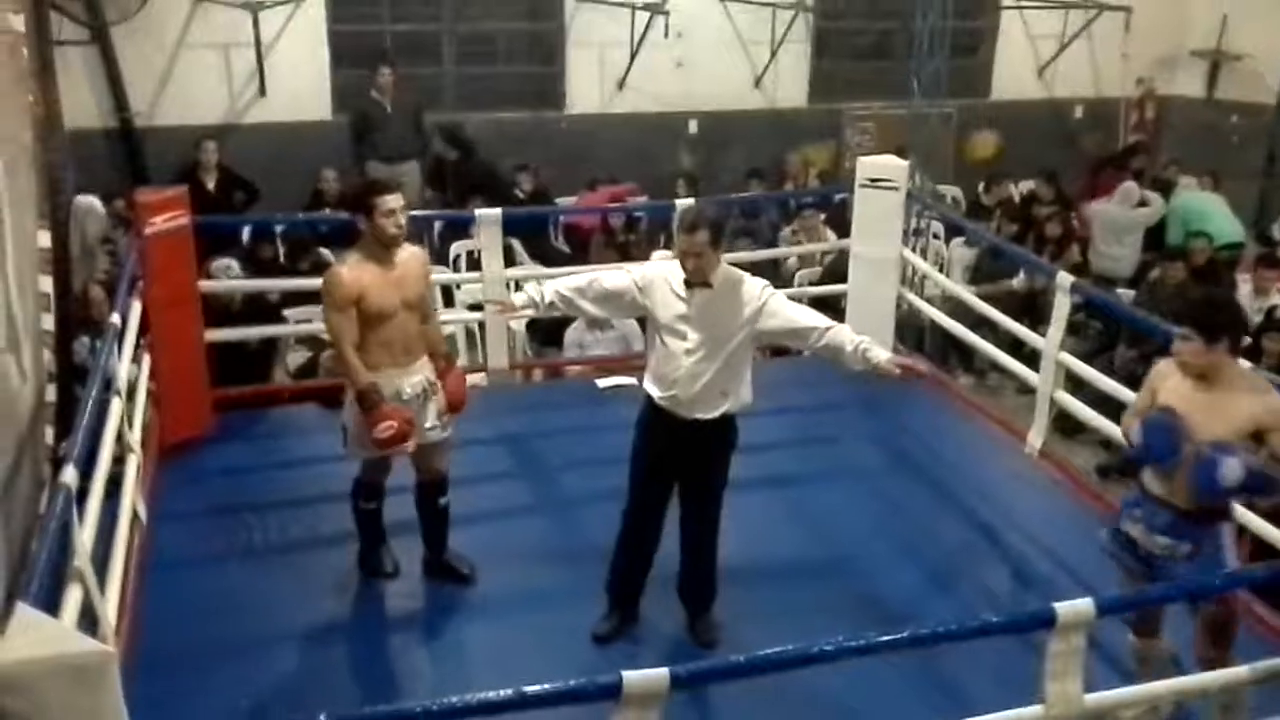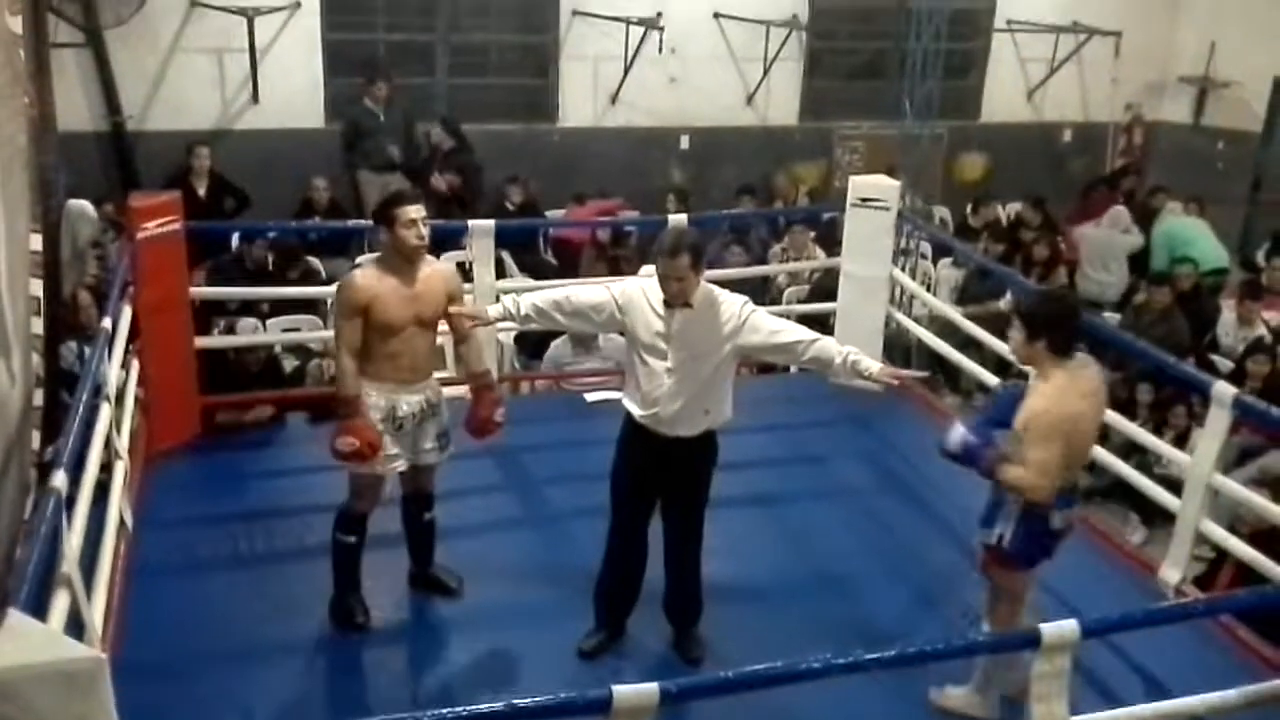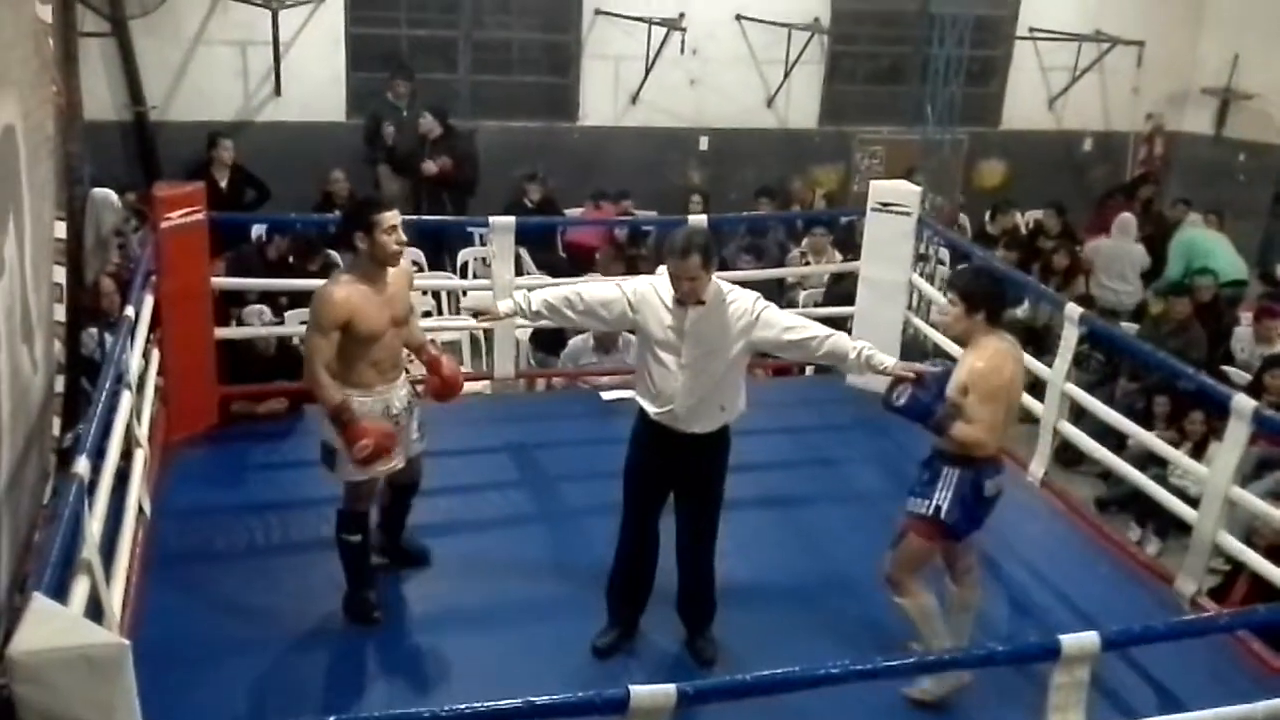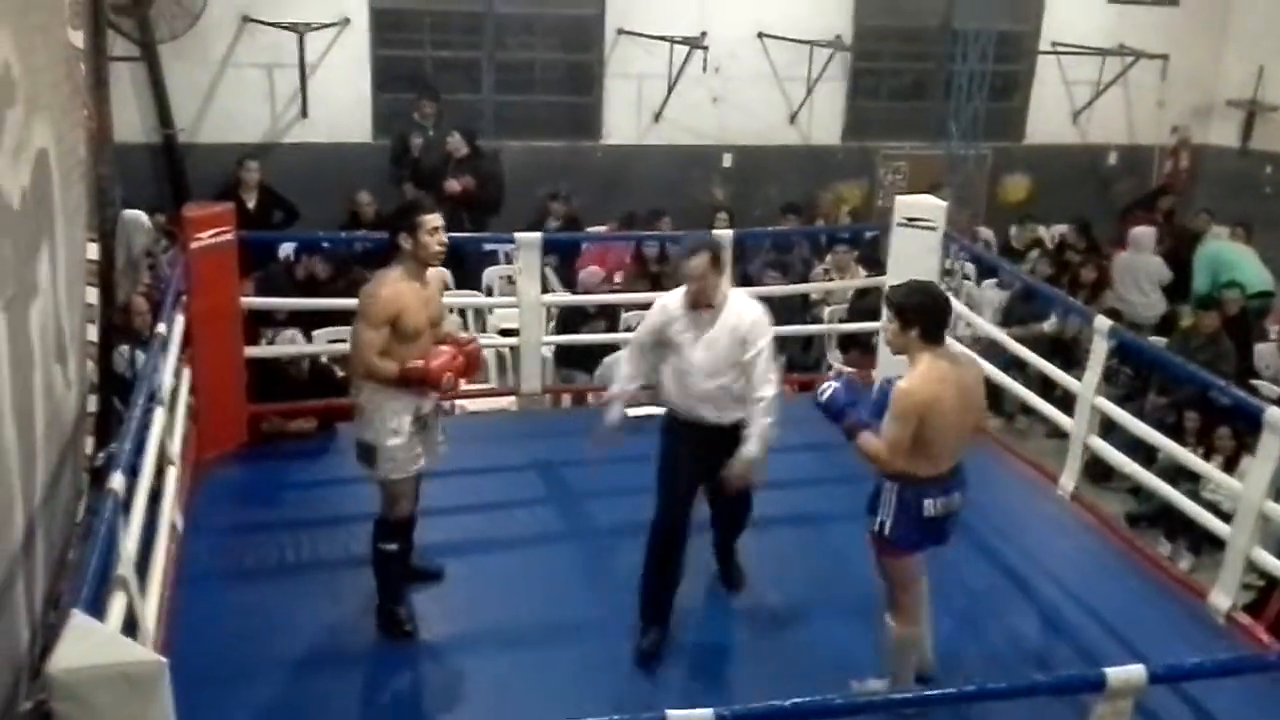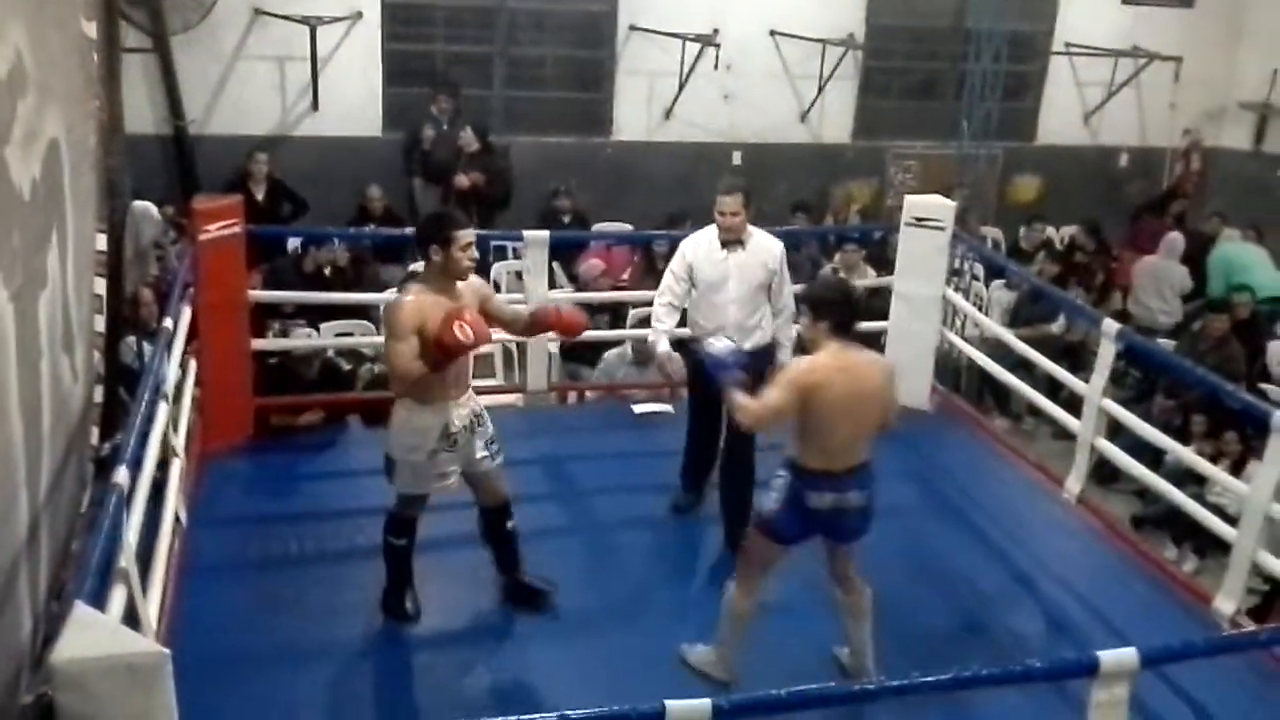
dt=0.7s
person 1, frame 1
left shoulder: (751, 295)
right shoulder: (652, 279)
left elbow: (811, 326)
right elbow: (591, 290)
left wrist: (875, 355)
right wrist: (527, 298)
left hip: (713, 427)
right hip: (659, 418)
left knee: (702, 524)
right knee: (639, 516)
left ankle: (699, 609)
right ankle: (622, 605)
person 1, frame 2
left shoulder: (733, 313)
right shoulder: (631, 296)
left elbow: (797, 340)
right elbow: (567, 302)
left wrist: (867, 366)
right wrist: (498, 310)
left hip: (694, 445)
right hip: (639, 437)
left knee: (685, 540)
right knee: (625, 534)
left ankle: (685, 626)
right ankle: (609, 621)
person 1, frame 3
left shoulder: (744, 309)
right shoulder: (641, 294)
left elbow: (808, 335)
right elbow: (577, 299)
left wrist: (879, 361)
right wrist: (512, 306)
left hip: (708, 440)
right hip: (653, 432)
left knee: (698, 538)
right knee: (636, 529)
left ankle: (698, 626)
right ankle: (622, 619)
person 1, frame 4
left shoulder: (750, 316)
right shoulder: (666, 309)
left elbow: (763, 388)
right elbow: (636, 358)
left wrist: (750, 452)
right wrist: (615, 406)
left hip: (732, 431)
right hip: (683, 427)
left knee: (733, 513)
right knee: (669, 524)
left ankle: (725, 556)
right ankle: (654, 623)
person 1, frame 5
left shoulder: (772, 250)
right shoulder: (693, 246)
left elbow: (783, 307)
right elbow: (668, 298)
left wrist: (784, 353)
right wrist: (662, 344)
left hip: (752, 356)
left knee: (741, 441)
right knee: (702, 427)
left ankle: (737, 524)
right ankle: (692, 485)
person 2, frame 1
left shoulder: (417, 259)
right shoulder: (344, 278)
right elbow: (345, 349)
left wrist: (445, 367)
right wrist: (373, 402)
left hip: (421, 378)
right hip: (376, 384)
left knee: (435, 472)
right knee: (375, 473)
left ankle: (437, 555)
right ankle: (372, 547)
person 2, frame 2
left shoulder: (445, 277)
right shoulder: (359, 285)
left elbow: (464, 338)
right elbow: (345, 354)
left wrist: (483, 388)
right wrist: (350, 412)
left hip: (425, 396)
right hip: (377, 400)
left knee: (421, 490)
right knee: (362, 501)
left ankle: (422, 568)
right ankle: (345, 591)
person 2, frame 3
left shoulder: (402, 270)
right shoulder: (335, 298)
right elbow: (316, 370)
left wrist: (430, 355)
right wrist: (346, 422)
left hip: (399, 392)
right hip: (360, 404)
left knee: (408, 476)
right knee: (359, 500)
left ankle: (390, 541)
right ankle: (359, 588)
person 2, frame 4
left shoulder: (435, 278)
right shoulder: (383, 293)
right elbow: (362, 363)
left wrist: (456, 342)
right wrist: (419, 373)
left hip: (422, 400)
right hip: (389, 405)
left knee: (410, 492)
right knee: (397, 505)
left ankle: (400, 563)
right ankle: (390, 602)
person 2, frame 5
left shoulder: (474, 288)
right shoulder: (406, 307)
left elbow: (514, 322)
right elbow: (400, 380)
left wrist: (545, 319)
right wrist: (441, 353)
left hip: (465, 409)
right hip: (423, 419)
left knee: (497, 499)
right knee: (409, 509)
left ankle: (513, 579)
right ankle: (398, 587)
person 3, frame 1
right shoulder: (1164, 373)
right elbow: (1131, 418)
right wrist: (1142, 437)
left hip: (1201, 533)
right hip: (1143, 513)
left knee: (1215, 647)
right knee: (1142, 620)
person 3, frame 2
left shoulder: (1050, 404)
right shoulder: (1087, 369)
left elbow: (1036, 486)
left wrist: (981, 456)
right wrist: (1018, 409)
left hip: (1028, 513)
right hip: (1061, 498)
left knee: (1004, 607)
right knee: (998, 584)
right ankle: (1013, 670)
person 3, frame 3
left shoulder: (987, 364)
right shoulder: (1002, 346)
left elbow: (983, 440)
left wrist: (929, 412)
right wrist: (943, 387)
left hip: (960, 478)
right hip: (974, 475)
left knee: (900, 573)
right knee: (960, 564)
left ankle: (948, 666)
right ankle: (957, 651)
person 3, frame 4
left shoulder: (911, 388)
right shoulder: (967, 368)
left elbow: (888, 458)
right elbow: (975, 423)
left wrist: (849, 415)
left hip: (910, 497)
right hip: (950, 487)
left knee: (902, 597)
right knee: (911, 577)
left ankle: (898, 687)
right ankle: (921, 657)
person 3, frame 5
left shoulder: (807, 371)
right shoulder: (881, 369)
left elbow: (750, 418)
right elbow: (883, 424)
left wrist: (727, 375)
left hip: (806, 487)
right hip: (856, 486)
left knee: (748, 571)
right knee: (846, 574)
left ankle: (720, 660)
right ankle: (862, 663)
